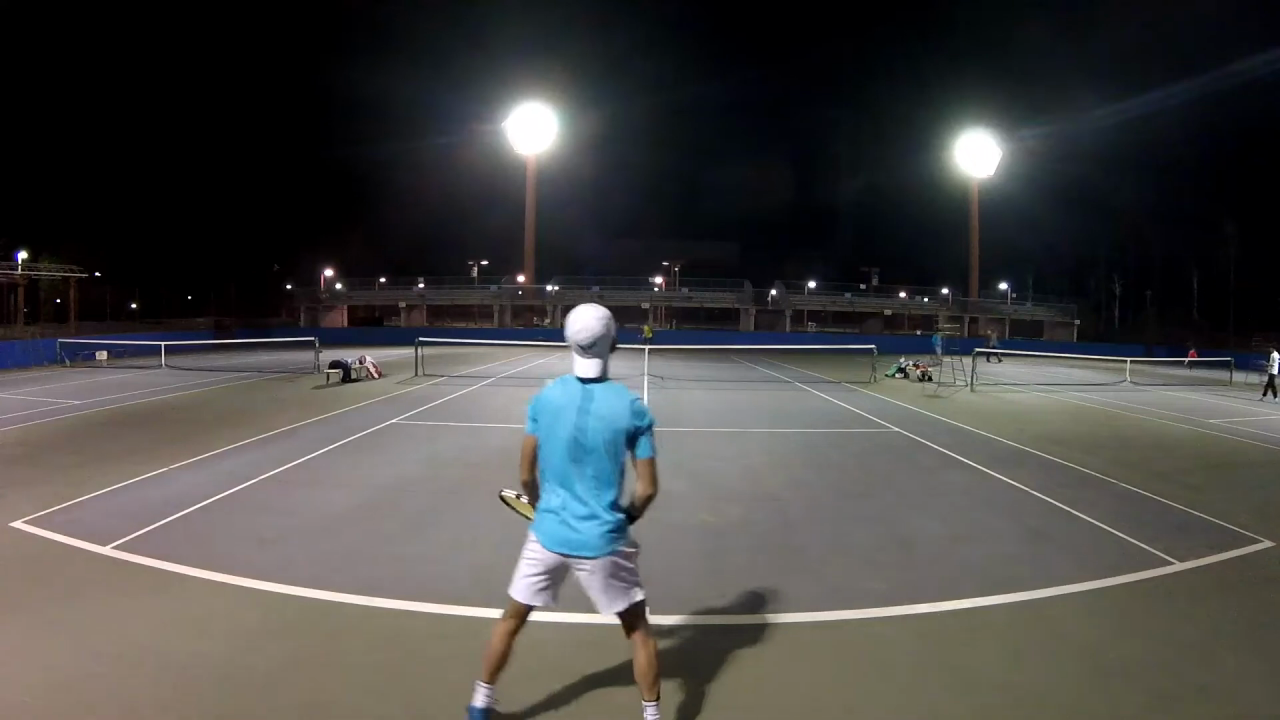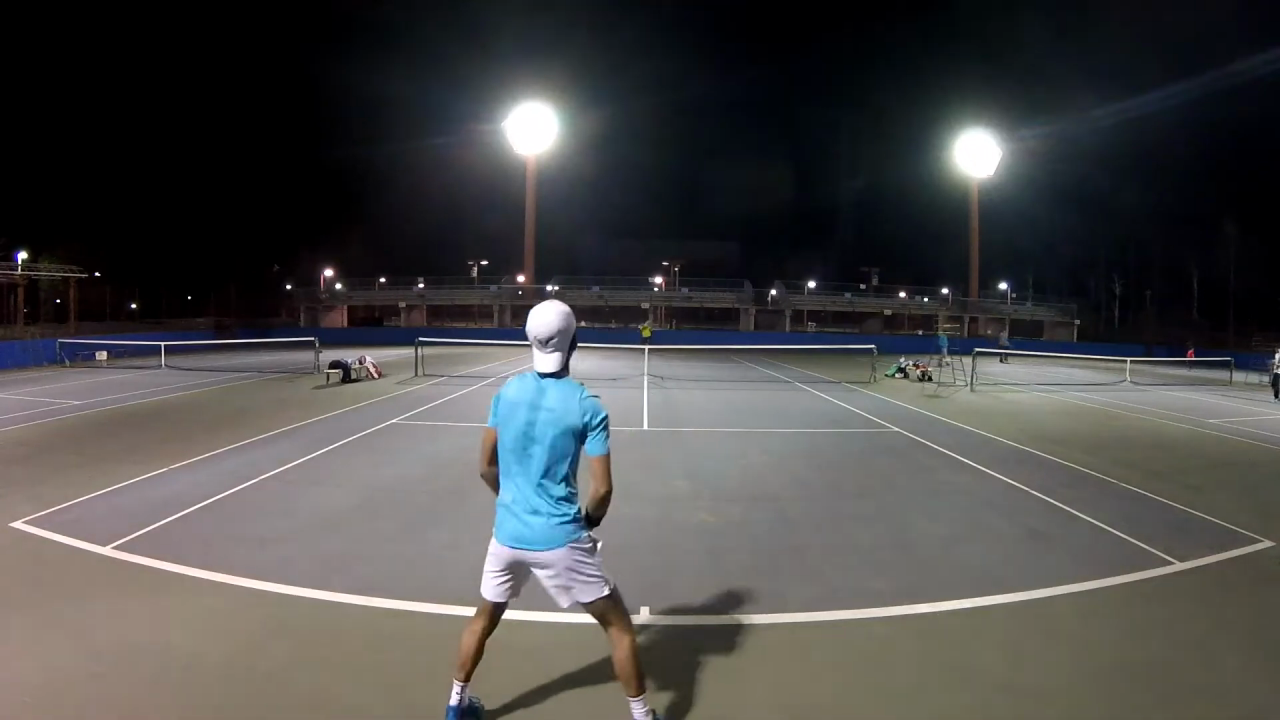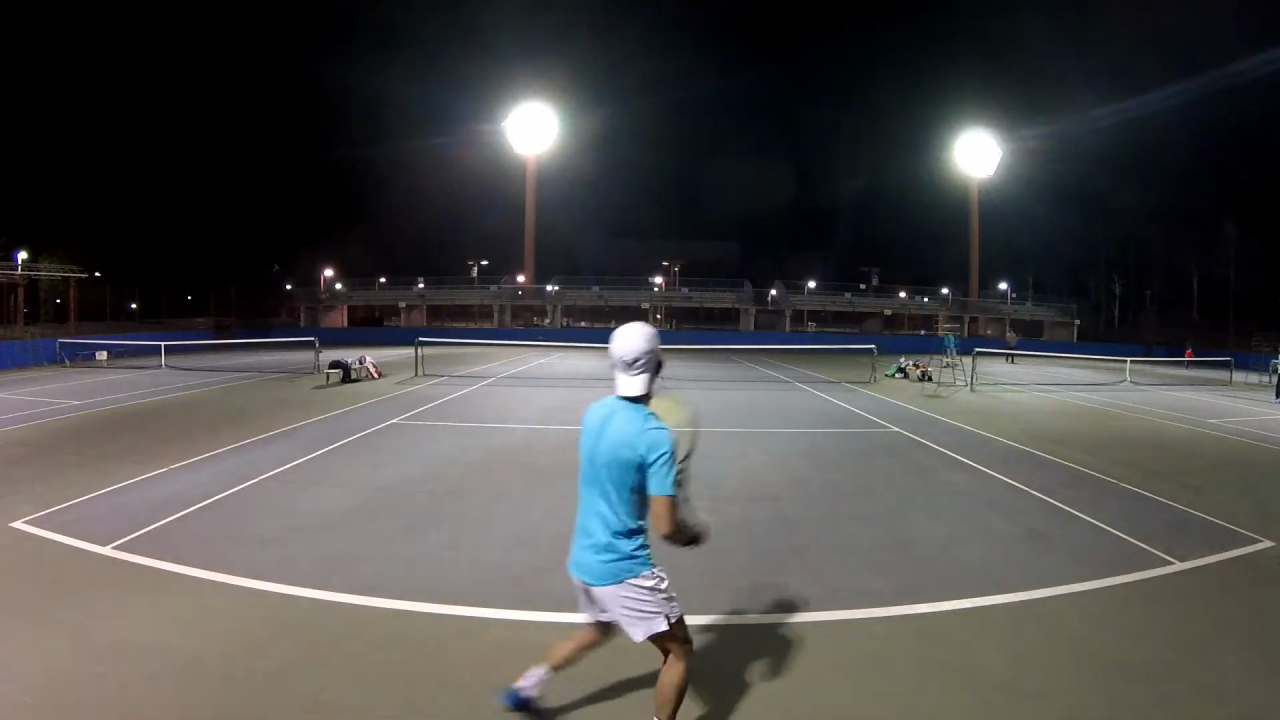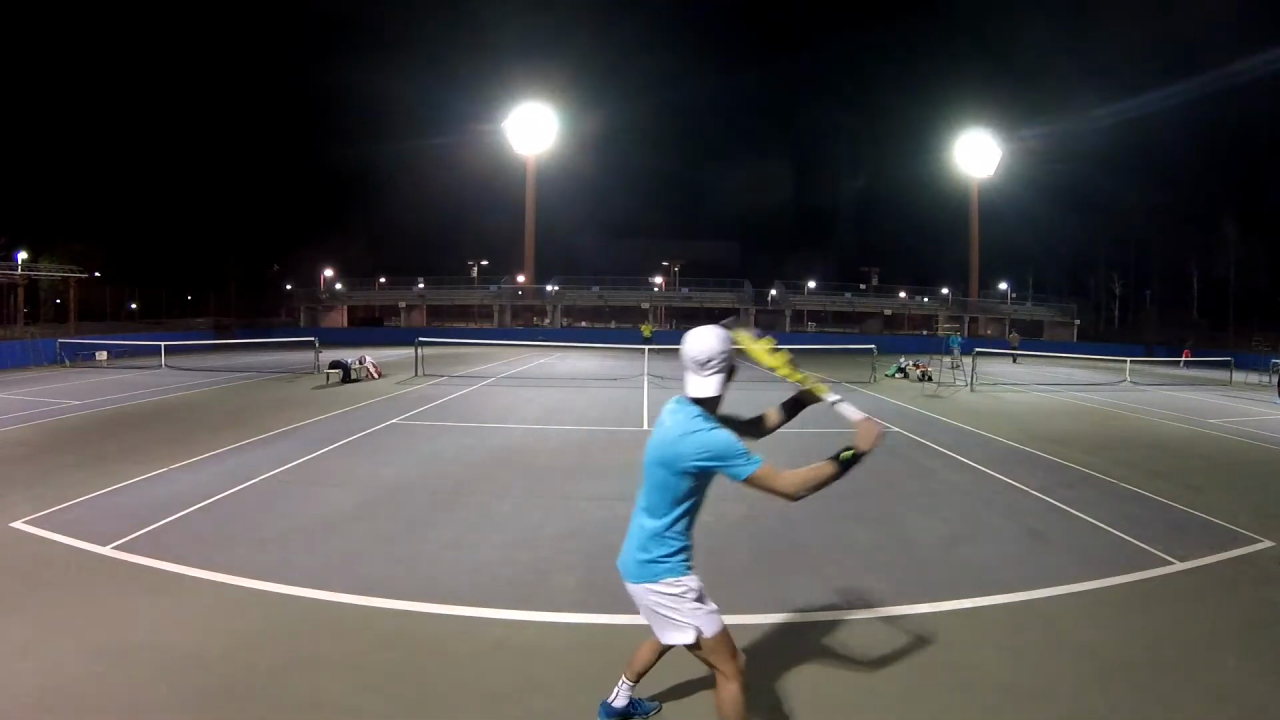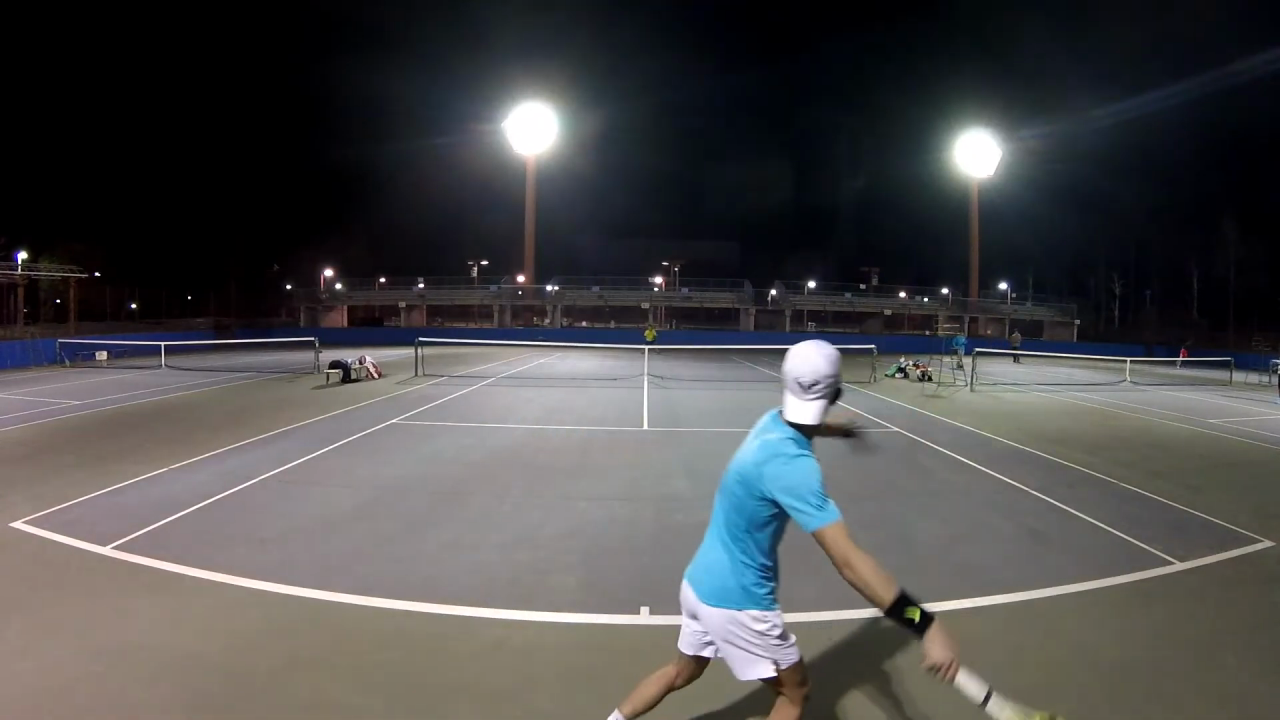
dt=0.4s
person 1, frame 1
left shoulder: (545, 398)
right shoulder: (632, 407)
left elbow: (527, 476)
right elbow: (647, 489)
left hip: (549, 535)
right hip: (605, 541)
left knee: (511, 620)
right knee: (638, 631)
person 1, frame 2
left shoulder: (508, 391)
right shoulder: (587, 405)
left elbow: (487, 468)
right elbow: (602, 489)
right wrist: (587, 523)
left hip: (509, 532)
right hip: (562, 539)
left knee: (483, 619)
right knee: (619, 627)
person 1, frame 3
left shoulder: (595, 413)
right shoulder: (655, 436)
right elbow: (667, 529)
right wrist: (693, 535)
left hip: (584, 560)
right hip: (626, 570)
left knee: (598, 631)
right knee: (680, 652)
left ankle: (525, 686)
person 1, frame 4
left shoulder: (679, 409)
right shoulder: (704, 436)
left elbow: (752, 427)
right elbow: (788, 486)
left wrist: (803, 398)
right wrist: (854, 451)
left hip: (643, 561)
right hip: (662, 573)
left knee: (669, 633)
right knee: (730, 669)
person 1, frame 5
left shoulder: (773, 423)
right shoulder: (791, 465)
left elbow: (809, 425)
right elbow: (848, 561)
left wrist: (844, 428)
right wrist: (925, 626)
left hip: (699, 584)
right hip: (739, 603)
left knee: (682, 671)
